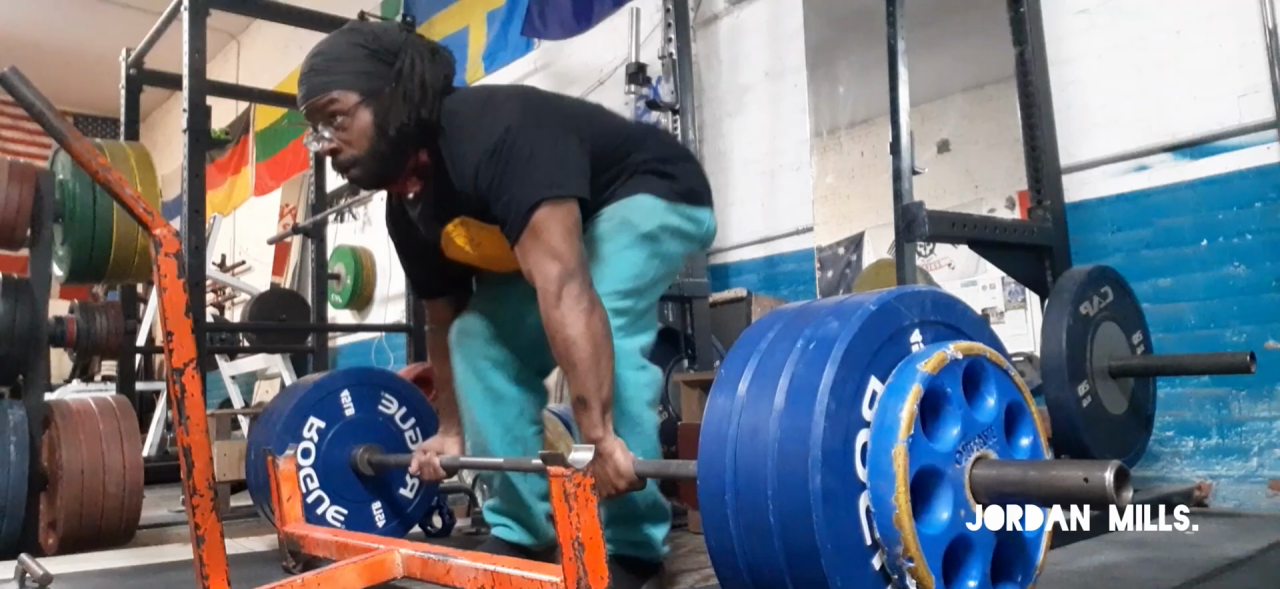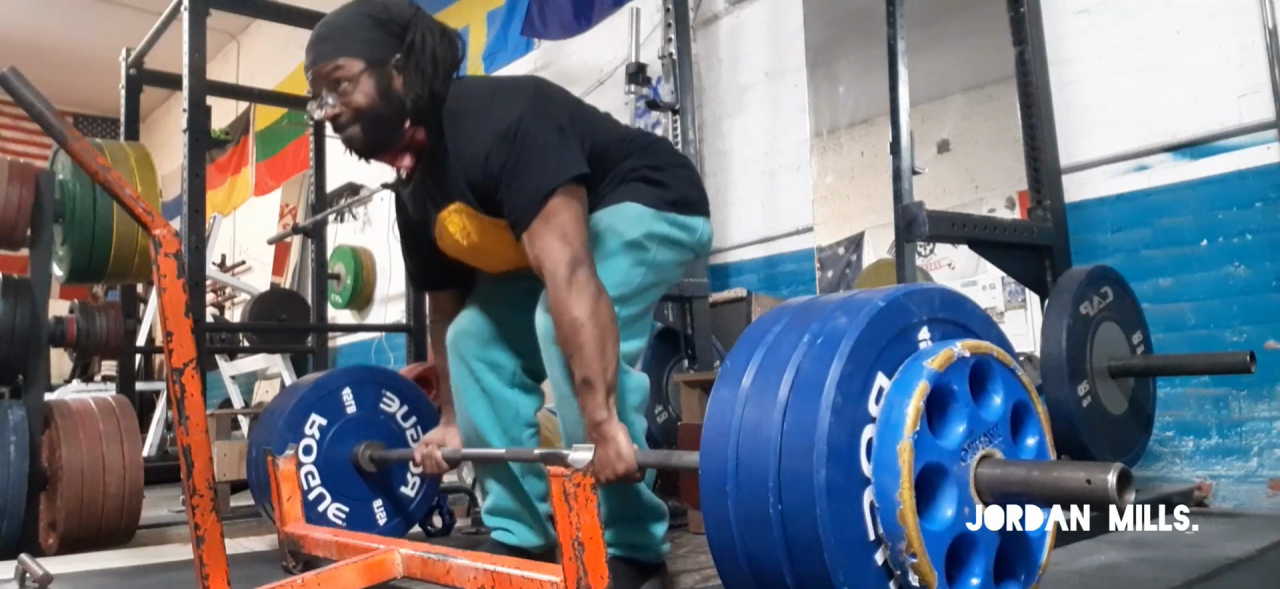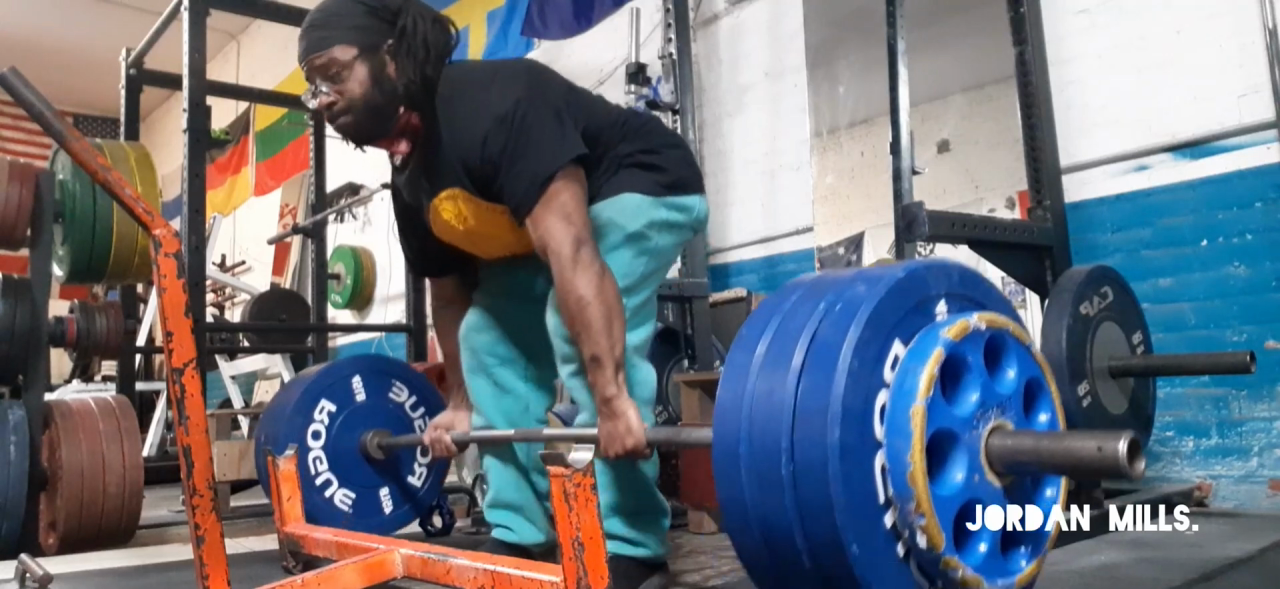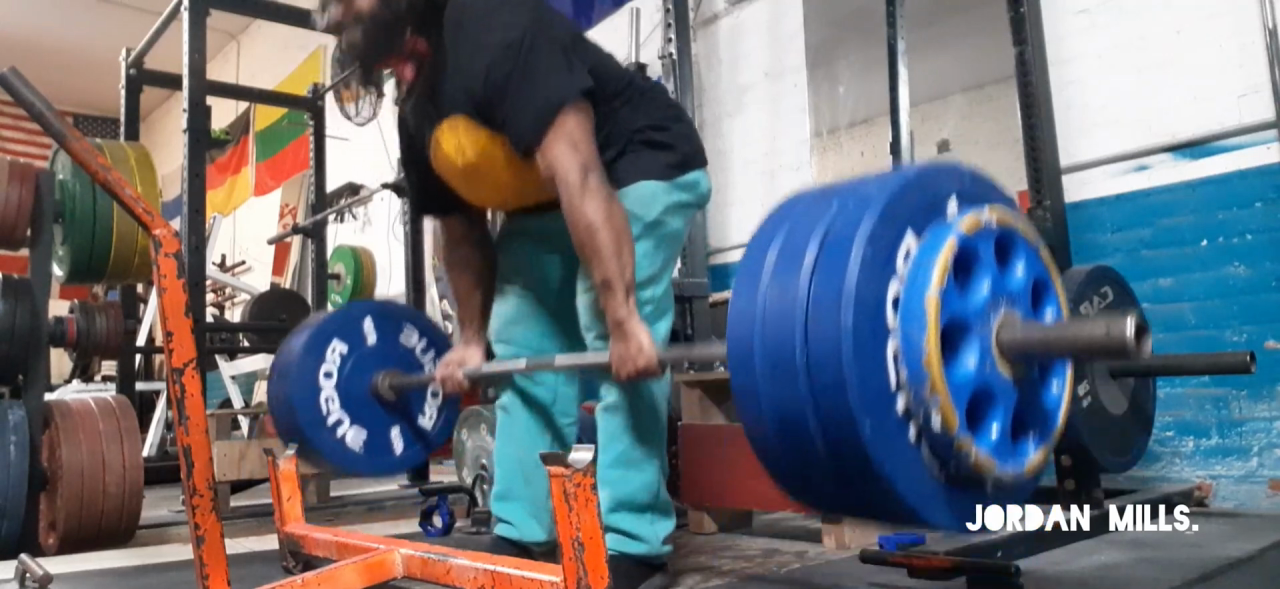
dt=0.3s
person 1, frame 1
left shoulder: (499, 137)
right shoulder: (408, 205)
left elbow: (563, 290)
right elbow: (444, 317)
left wrist: (600, 439)
right wrist: (451, 429)
left hip: (650, 199)
left knee: (597, 330)
right knee: (481, 340)
right ankle: (521, 533)
person 1, frame 2
left shoulder: (501, 124)
right shoulder: (415, 188)
left elbow: (570, 276)
right elbow: (446, 306)
left wrist: (603, 425)
right wrist: (451, 421)
left hip: (648, 207)
left knee: (565, 328)
right knee: (474, 340)
right ankle: (521, 535)
person 1, frame 3
left shoulder: (494, 107)
right shoulder: (411, 175)
left elbow: (574, 257)
right elbow: (449, 287)
left wrist: (613, 401)
right wrist: (459, 402)
left hip: (642, 188)
left knee: (583, 332)
right knee: (490, 342)
right ankle: (520, 536)
person 1, frame 4
right shoulder: (414, 111)
left elbow: (580, 177)
right elbow: (460, 227)
left wrist: (624, 320)
right wrist: (471, 338)
left hip: (642, 171)
left knee: (615, 342)
right knee: (521, 348)
right ankle: (523, 534)
